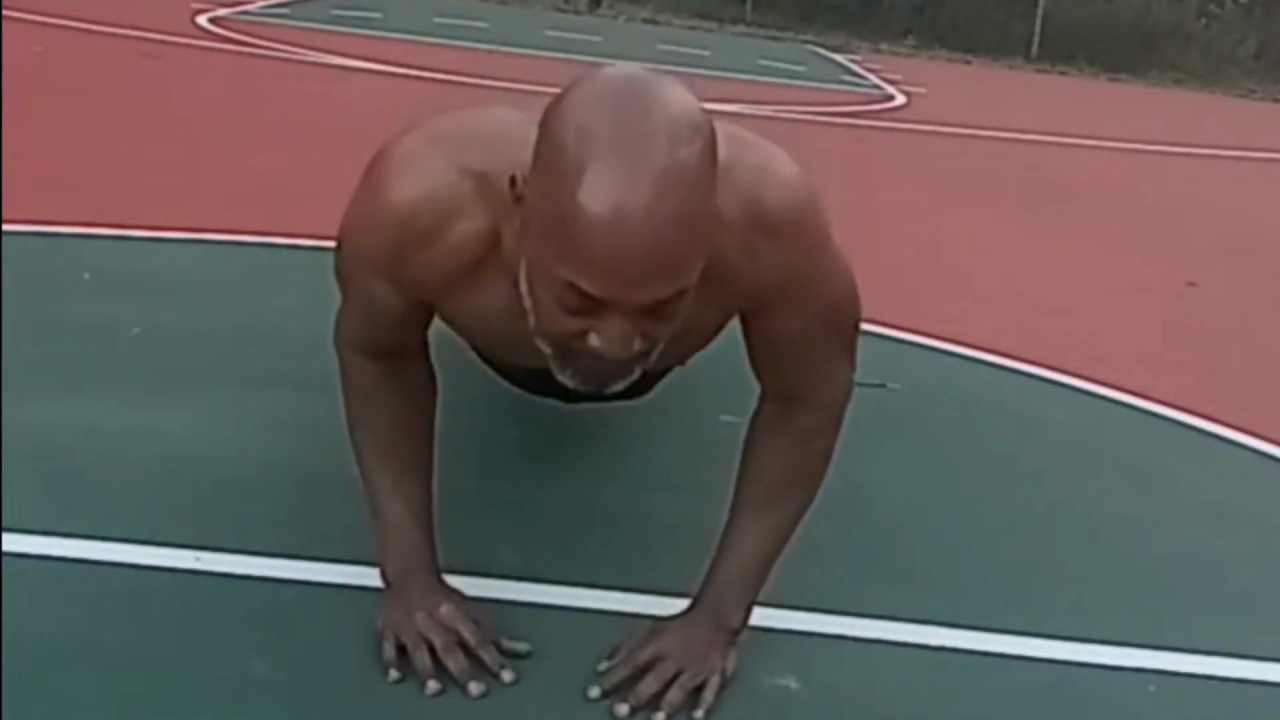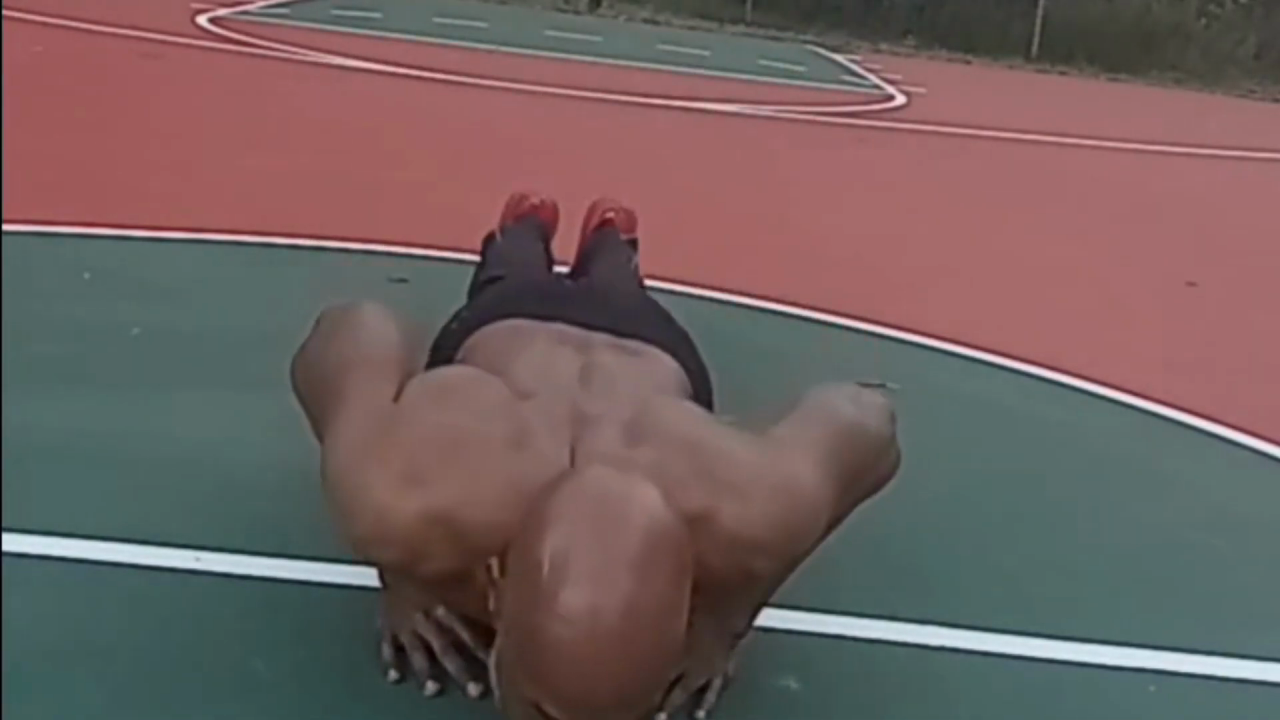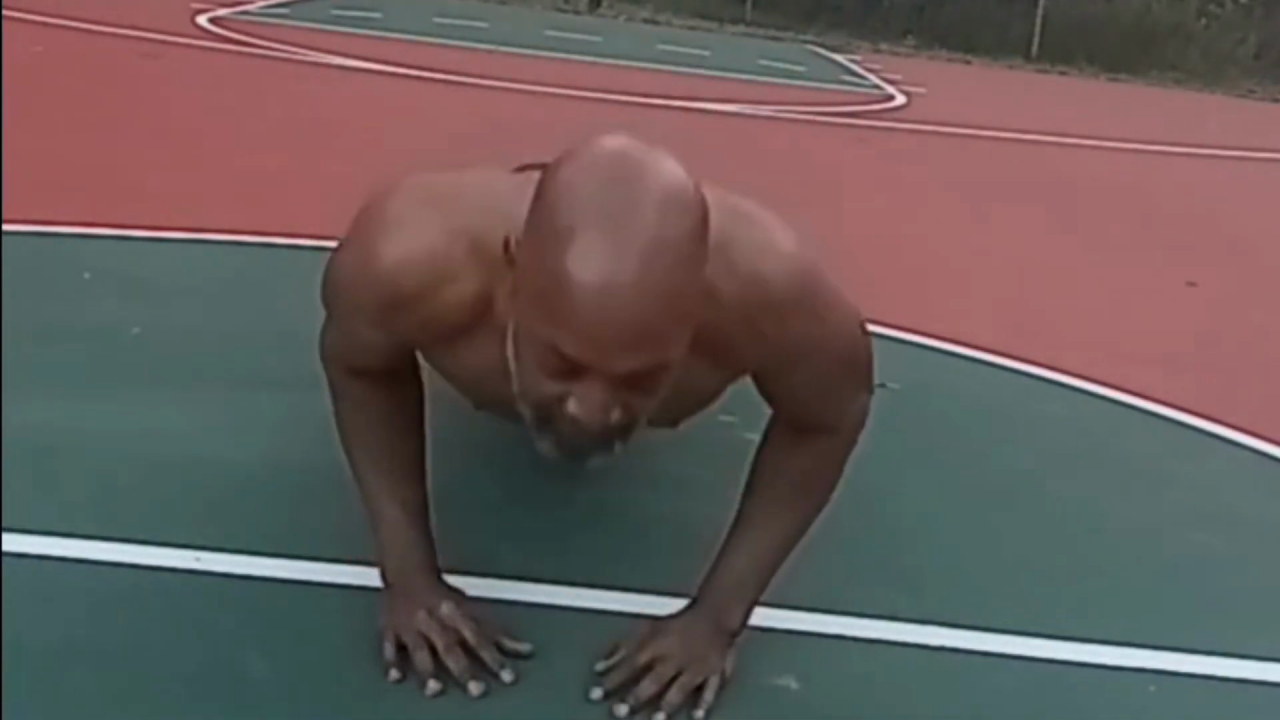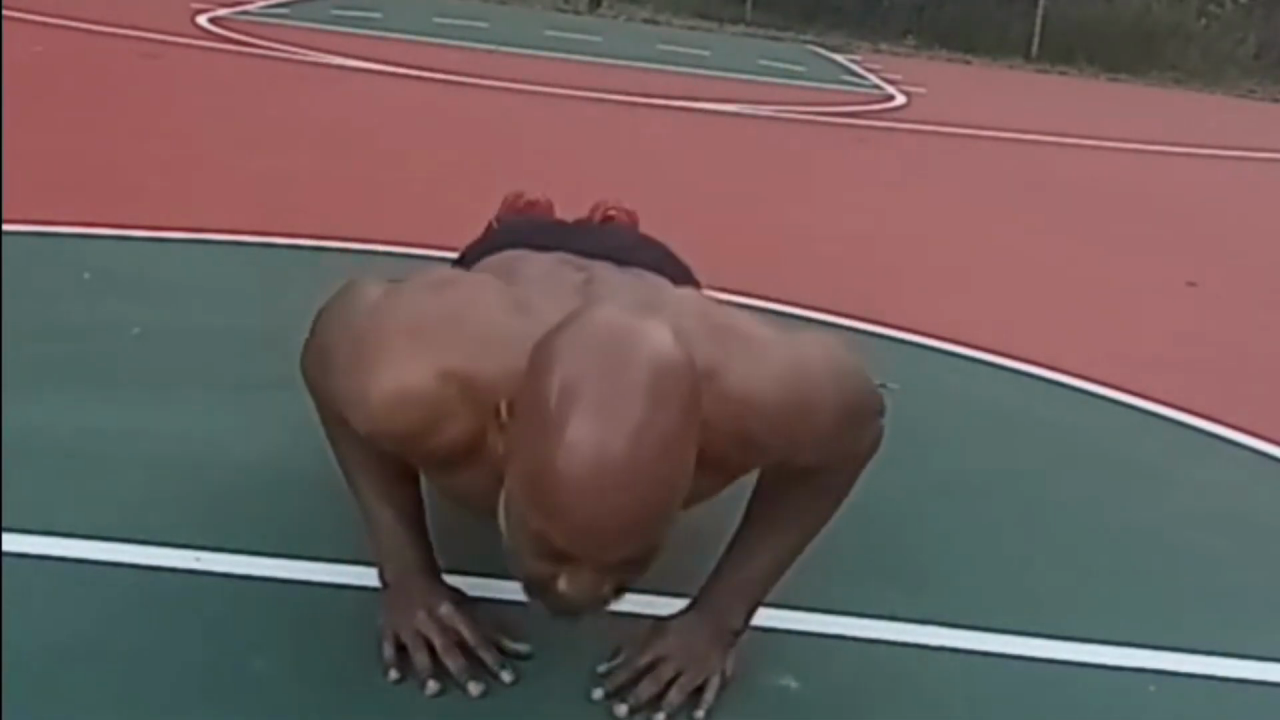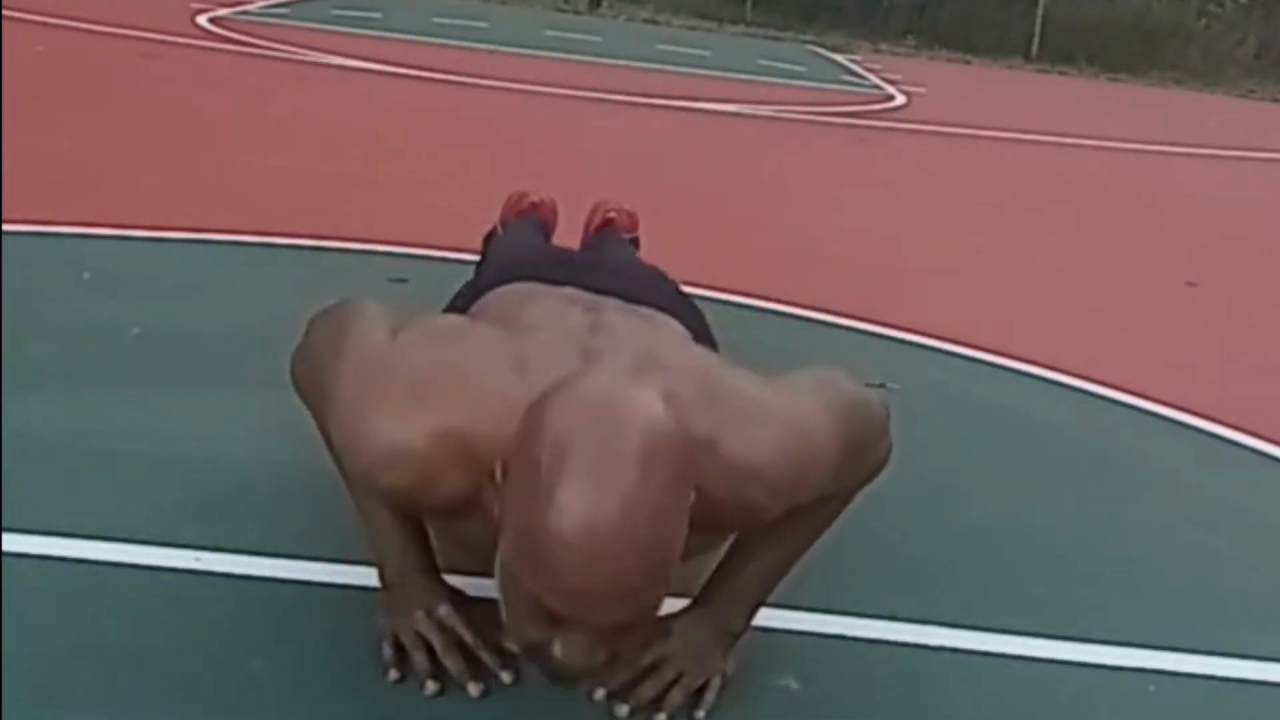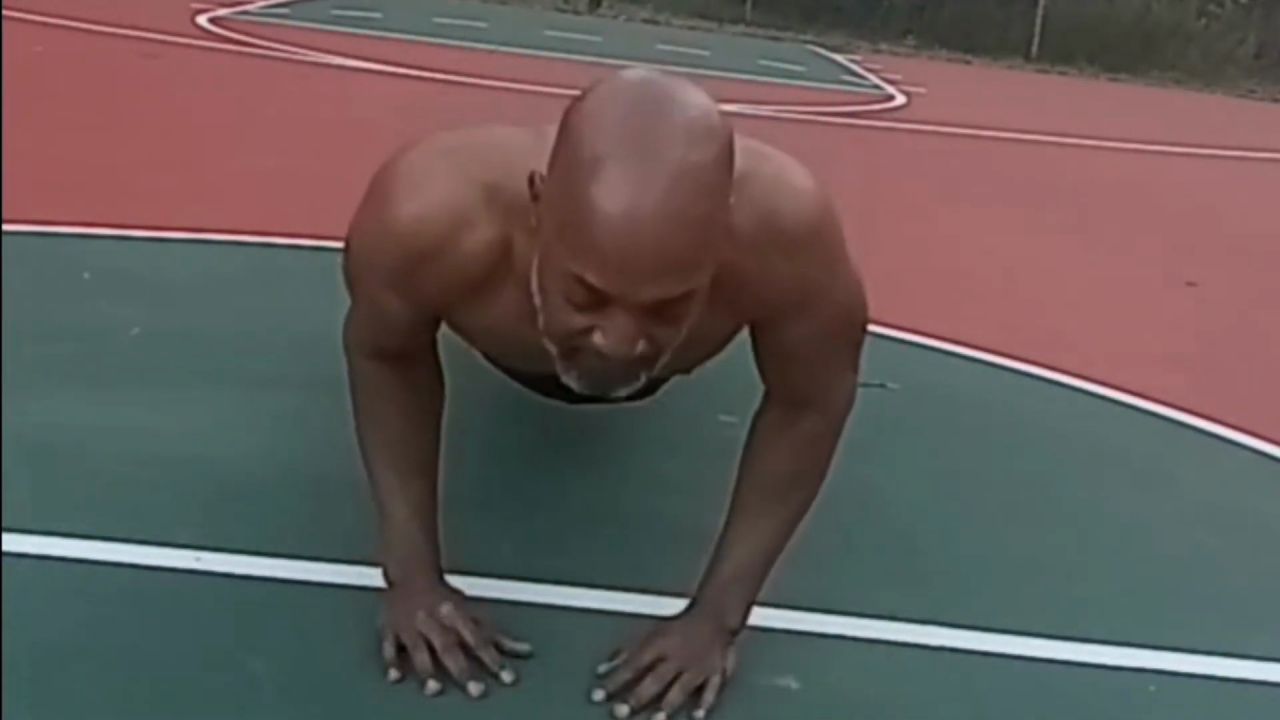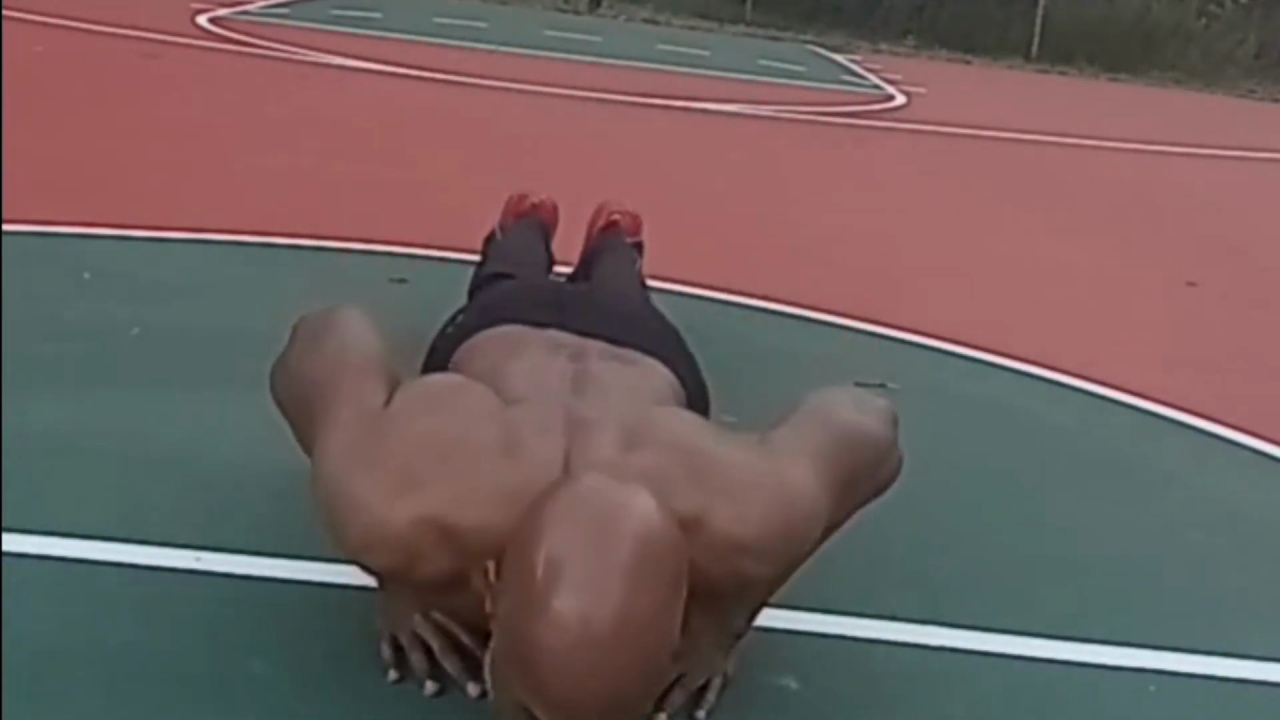
dt=0.4s
person 1, frame 1
left shoulder: (769, 216)
right shoulder: (419, 202)
left elbow: (807, 399)
right elbow: (375, 353)
left wrist: (721, 614)
right wrist: (408, 576)
person 1, frame 2
left shoulder: (747, 516)
right shoulder: (406, 505)
left elbow: (872, 429)
right elbow: (348, 334)
left wrist: (724, 625)
right wrist: (401, 584)
left hip: (652, 350)
left ankle: (610, 235)
right ankle: (524, 227)
person 1, frame 3
left shoulder: (767, 283)
right shoulder: (412, 257)
left elbow: (834, 416)
right elbow: (357, 366)
left wrist: (721, 615)
right wrist: (405, 575)
person 1, frame 4
left shoulder: (755, 398)
right shoulder: (411, 390)
left elbow: (857, 432)
right elbow: (329, 376)
left wrist: (719, 620)
right wrist: (405, 580)
left ankle: (615, 232)
right ankle: (518, 226)
person 1, frame 5
left shoulder: (750, 463)
right shoulder: (412, 442)
left elbow: (868, 426)
right elbow: (332, 336)
left wrist: (720, 623)
right wrist: (405, 580)
left hip: (656, 326)
right hip: (501, 315)
right ankle: (523, 227)
person 1, frame 6
left shoulder: (785, 228)
right shoulder: (428, 215)
left elbow: (810, 402)
right elbow: (383, 355)
left wrist: (720, 613)
right wrist: (410, 574)
person 1, frame 7
left shoulder: (740, 527)
right shoulder: (401, 518)
left elbow: (875, 431)
right elbow: (325, 343)
left wrist: (722, 625)
left hip: (647, 362)
left ankle: (614, 239)
right ankle: (525, 226)
